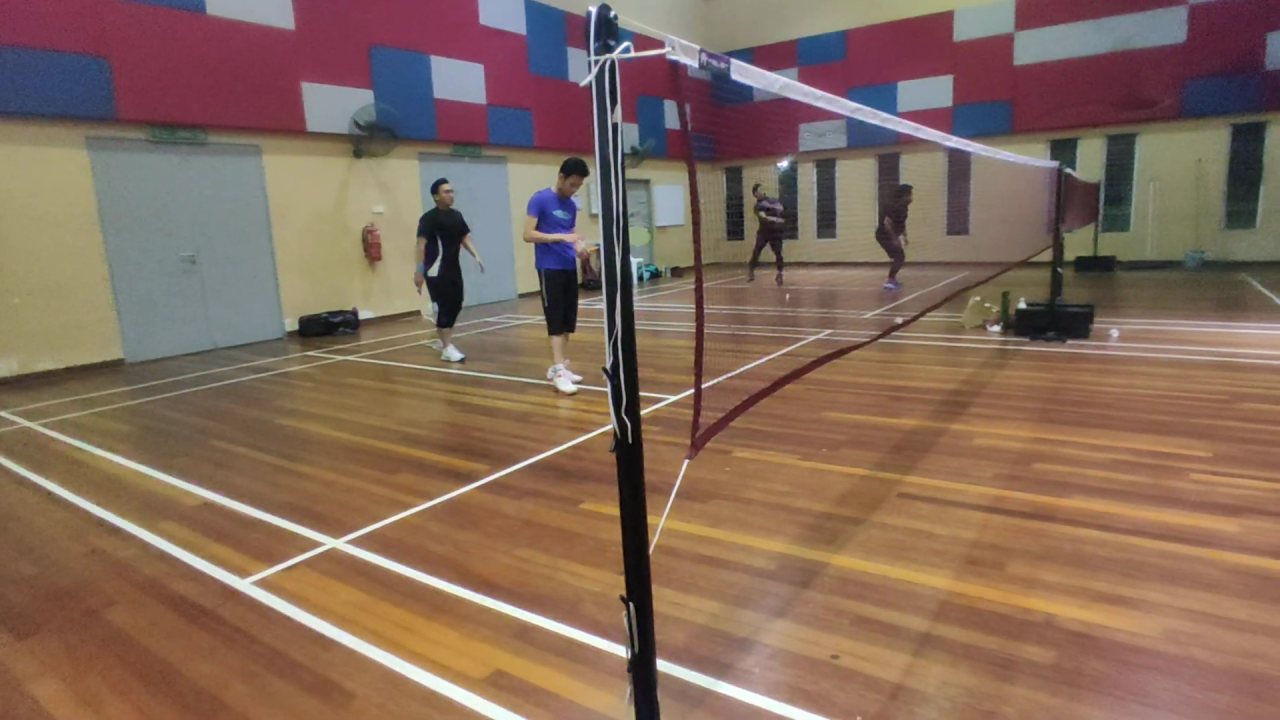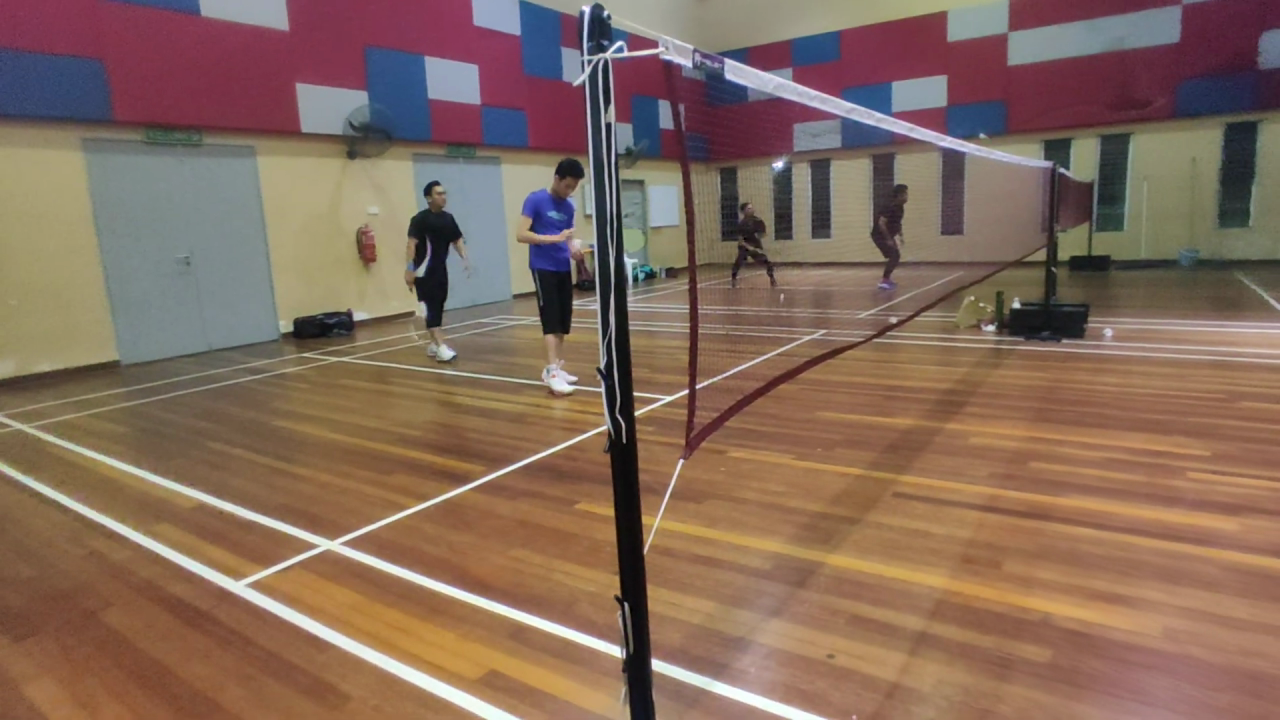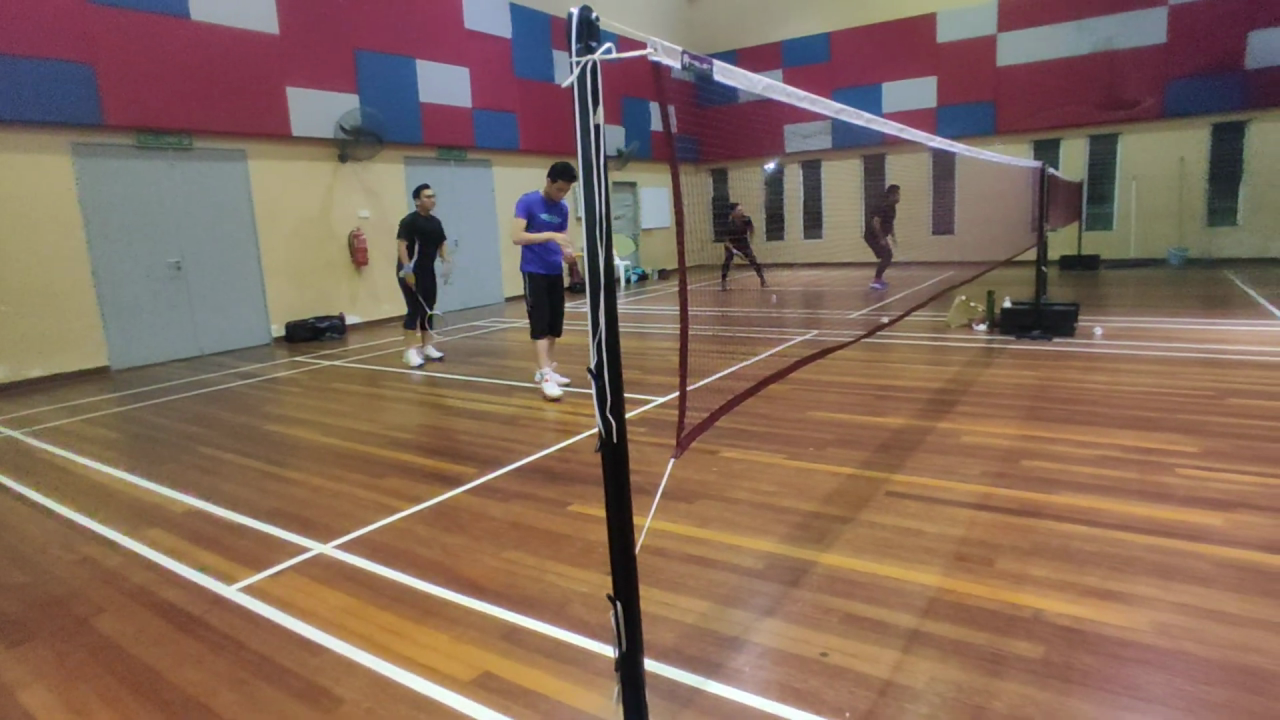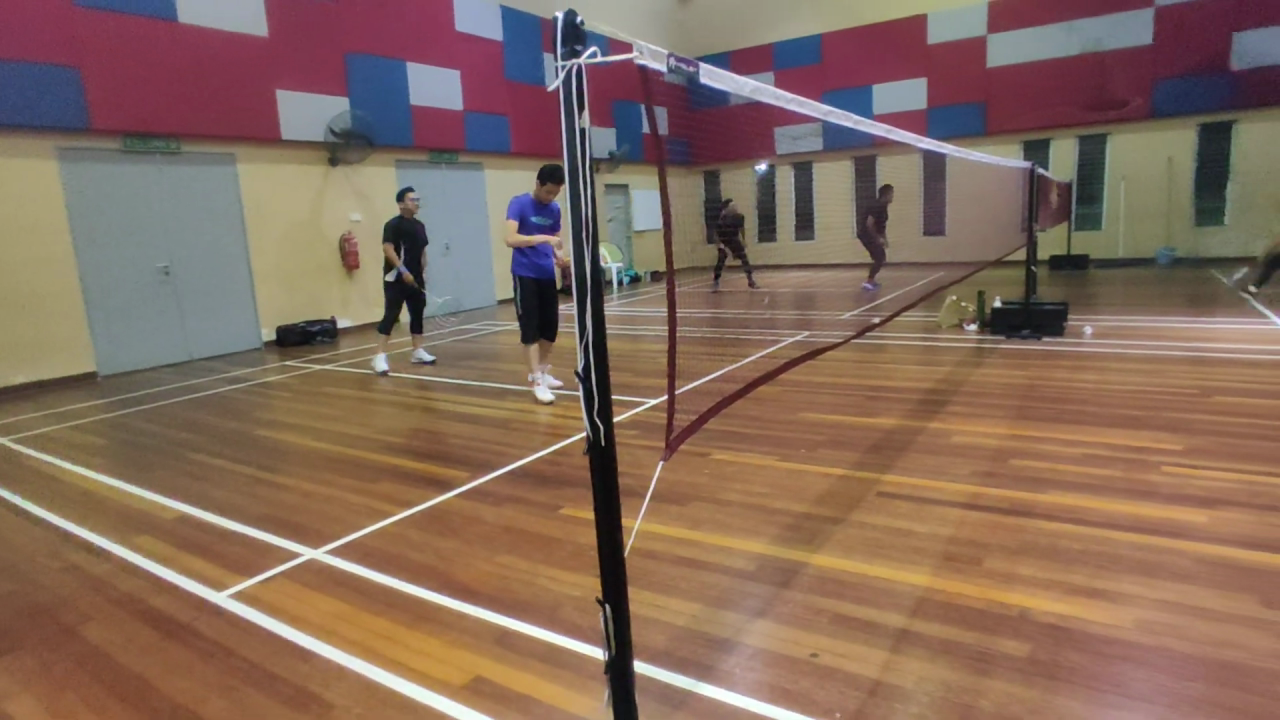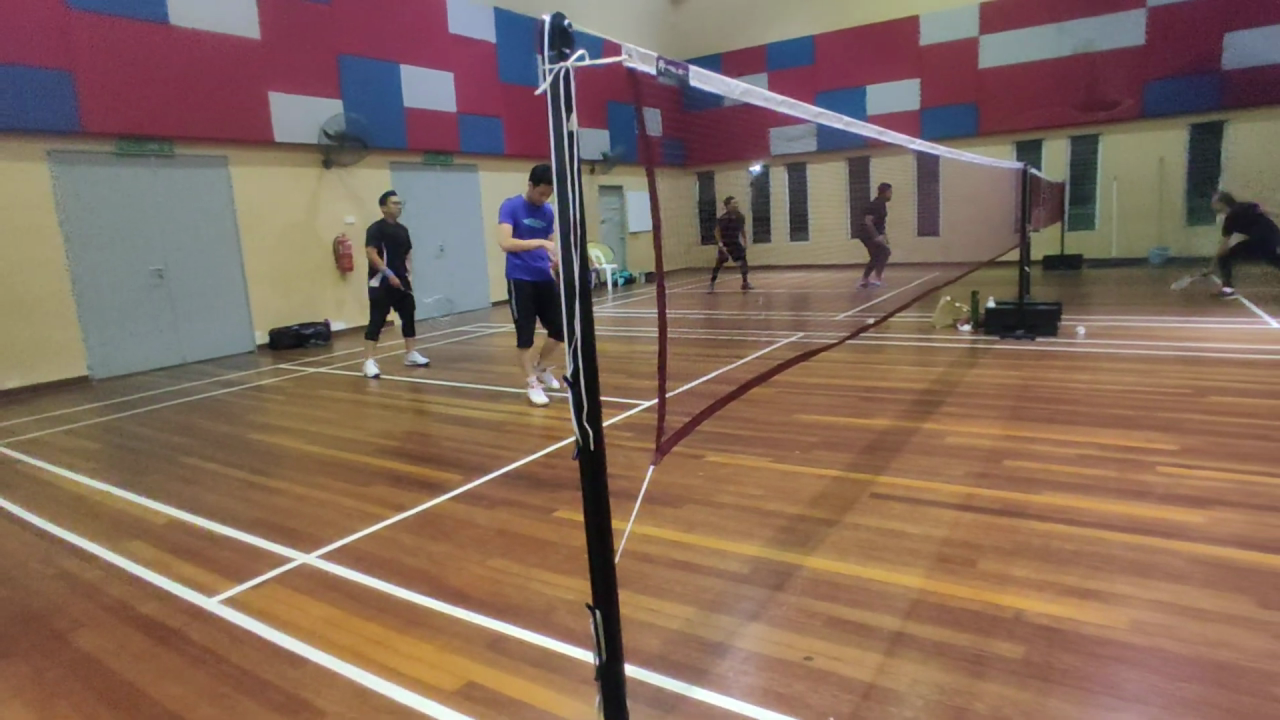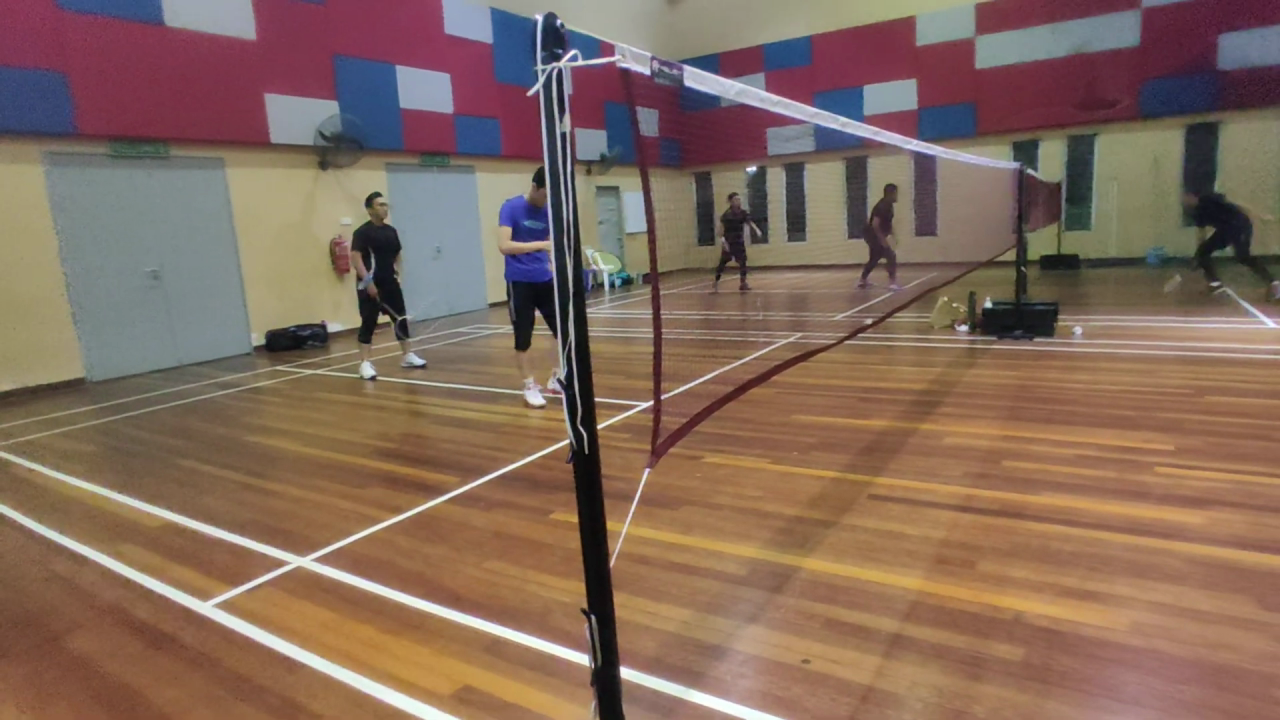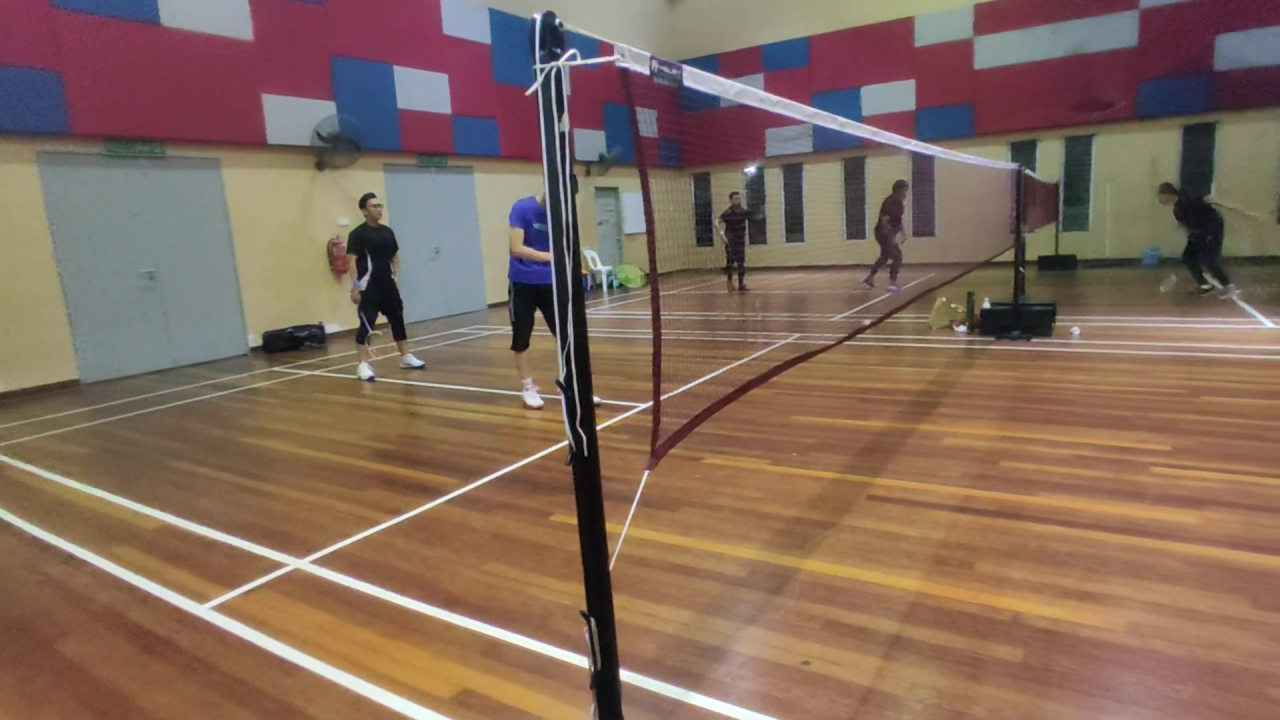
dt=0.2s
person 1, frame 1
left shoulder: (571, 205)
right shoulder: (540, 199)
right elbow: (528, 234)
left wrist: (579, 248)
right wrist: (560, 236)
left hip: (569, 268)
right hip: (550, 269)
left knee: (568, 321)
right knee: (556, 321)
left ankle: (560, 366)
right ankle: (559, 373)
person 1, frame 2
left shoulder: (568, 206)
right shoulder: (535, 200)
right elbow: (521, 235)
left wrist: (574, 248)
right wrist: (555, 238)
left hip: (563, 269)
right hip: (543, 269)
left knee: (563, 322)
right knee: (551, 321)
left ankle: (555, 367)
right ankle: (552, 373)
person 1, frame 3
left shoulder: (562, 208)
right shoulder: (527, 202)
right elbow: (517, 237)
left wrist: (567, 252)
right wrist: (550, 235)
left hip: (555, 272)
right hip: (534, 272)
left knee: (555, 326)
right knee: (539, 326)
left ankle: (547, 369)
right ankle: (545, 378)
person 1, frame 4
left shoulder: (555, 210)
right shoulder: (518, 204)
right elbow: (511, 239)
left wrist: (559, 256)
right wrist: (544, 238)
left hip: (547, 276)
right hip: (525, 276)
left knee: (550, 330)
right knee: (530, 331)
left ankle: (539, 371)
right ankle: (538, 382)
person 1, frame 5
left shoulder: (547, 211)
right shoulder: (510, 207)
right elbow: (505, 243)
left wrist: (555, 259)
right wrist: (540, 242)
left hip: (544, 278)
right hip: (520, 280)
left knee: (560, 328)
right knee: (526, 334)
left ankle: (541, 369)
right ankle: (532, 384)
person 1, frame 6
left shoulder: (548, 213)
right shoulder: (511, 208)
right elbow: (504, 246)
left wrist: (555, 262)
right wrist: (540, 244)
left hip: (545, 280)
right hip: (520, 281)
right knee: (523, 336)
left ankle: (558, 379)
right ankle: (530, 386)
person 1, frame 7
right shoulder: (522, 208)
right elbow: (516, 248)
right wrist: (551, 256)
left hip: (549, 282)
right hip: (523, 283)
right knee: (521, 337)
right ankle: (528, 388)
person 2, frame 1
left shoulder: (456, 215)
right shoulder: (429, 218)
left elbow: (465, 237)
right elbow: (421, 244)
left wrist: (476, 256)
right wrist: (419, 271)
left hip: (454, 269)
right hip: (437, 271)
left knee: (456, 306)
right knee: (445, 308)
left ankle: (445, 342)
right ankle: (447, 348)
person 2, frame 2
left shoulder: (449, 218)
right shoulder: (420, 219)
left elbow: (457, 240)
right elbow: (411, 245)
left wrist: (465, 259)
right wrist: (410, 270)
left hip: (440, 270)
right hip: (424, 272)
left knee: (438, 307)
right knee: (432, 308)
left ankle: (434, 345)
right ankle: (441, 346)
person 2, frame 3
left shoulder: (436, 222)
right shoulder: (409, 221)
left elbow: (441, 245)
right elbow: (402, 246)
right wrist: (408, 271)
left hip: (427, 273)
right hip: (411, 274)
left knee: (428, 310)
right knee: (414, 310)
left ankle: (426, 347)
right ankle: (411, 350)
person 2, frame 4
left shoulder: (419, 225)
right shoulder: (394, 224)
right elbow: (388, 250)
left wrist: (424, 270)
right wrist: (403, 271)
left hip: (415, 277)
right hip: (395, 278)
left knee: (418, 314)
right knee: (391, 316)
left ankle: (418, 352)
right ankle: (380, 356)
person 2, frame 5
left shoulder: (403, 230)
right shoulder: (376, 229)
right elbow: (371, 253)
left wrist: (409, 273)
right wrist: (389, 274)
left hip: (401, 281)
right hip: (381, 283)
left knee: (409, 316)
right knee: (377, 321)
left ankle: (411, 354)
right ankle: (369, 362)
person 2, frame 6
left shoulder: (391, 231)
right shoulder: (363, 232)
left elbow: (397, 255)
right elbow: (356, 258)
left wrist: (398, 275)
right wrist: (367, 281)
left hip: (391, 284)
right hip: (371, 286)
left knee: (401, 319)
right knee: (369, 323)
left ankle: (408, 356)
right ankle: (365, 364)
person 2, frame 7
left shoulder: (387, 232)
right shoulder: (358, 234)
left elbow: (394, 255)
right elbow: (351, 260)
left wrist: (395, 275)
right wrist: (355, 286)
left hip: (388, 285)
right hip: (368, 287)
left knee: (397, 320)
right knee: (366, 325)
left ankle: (406, 357)
right ankle: (363, 365)
